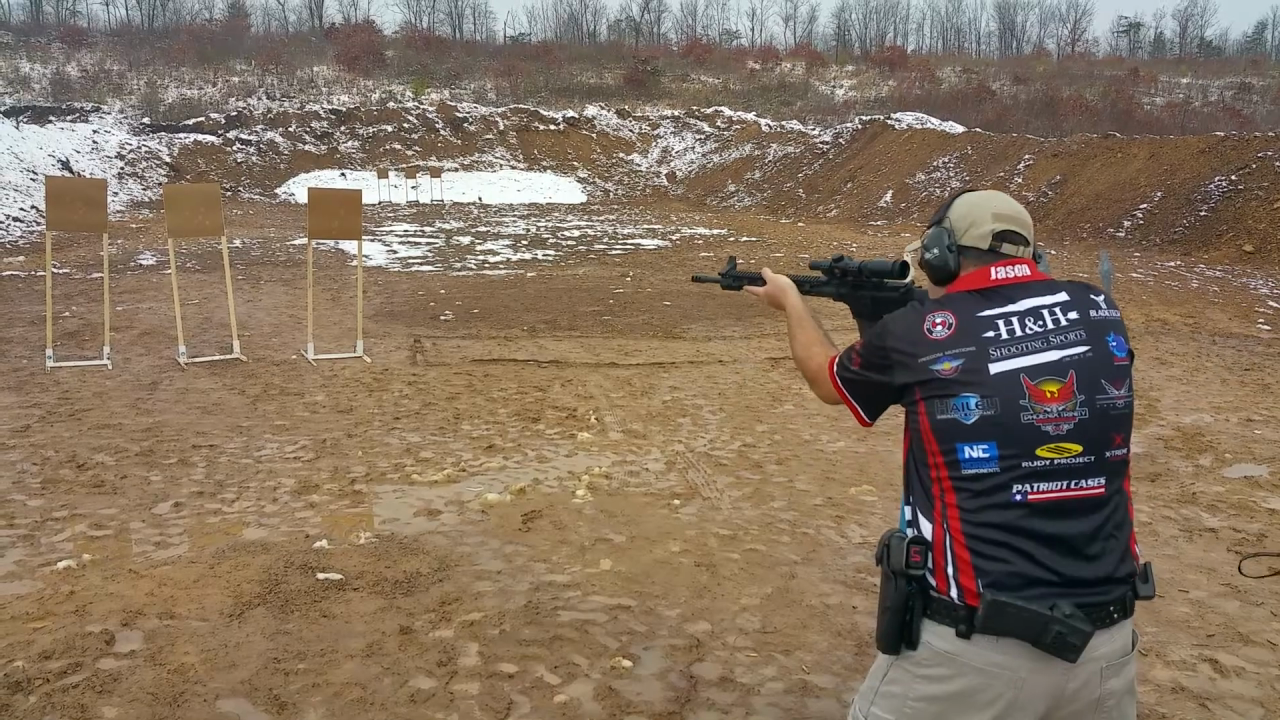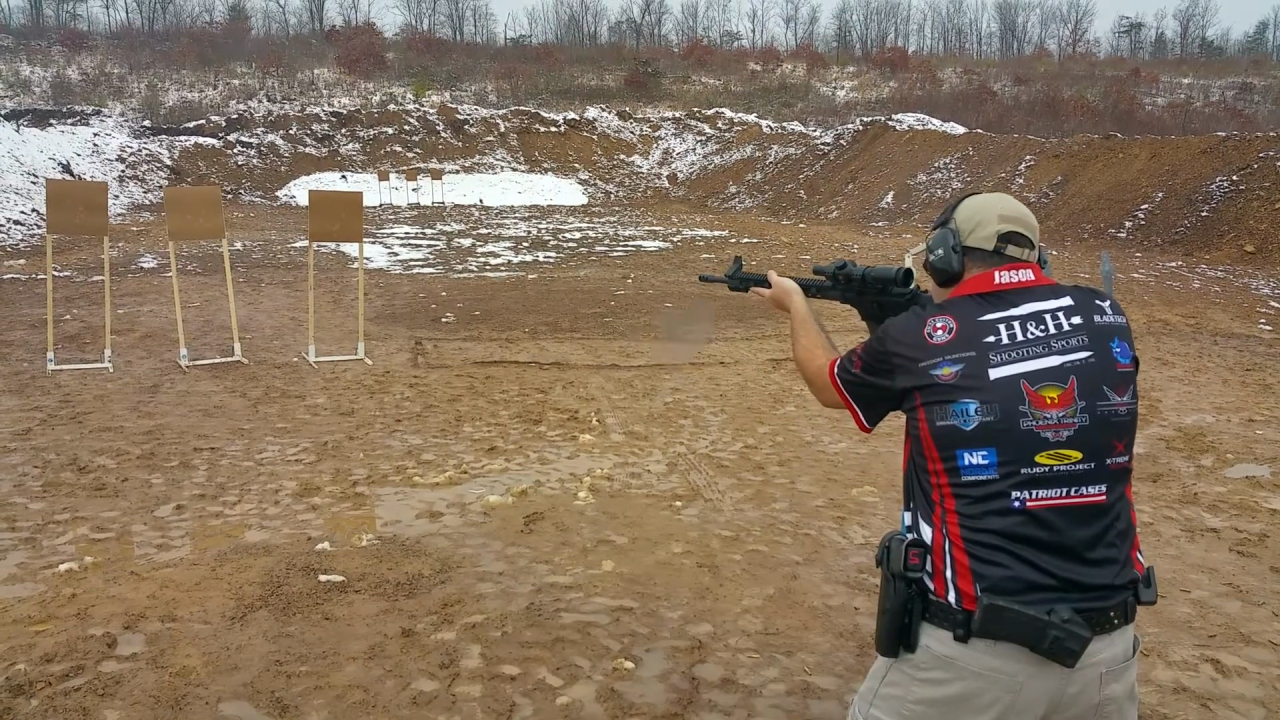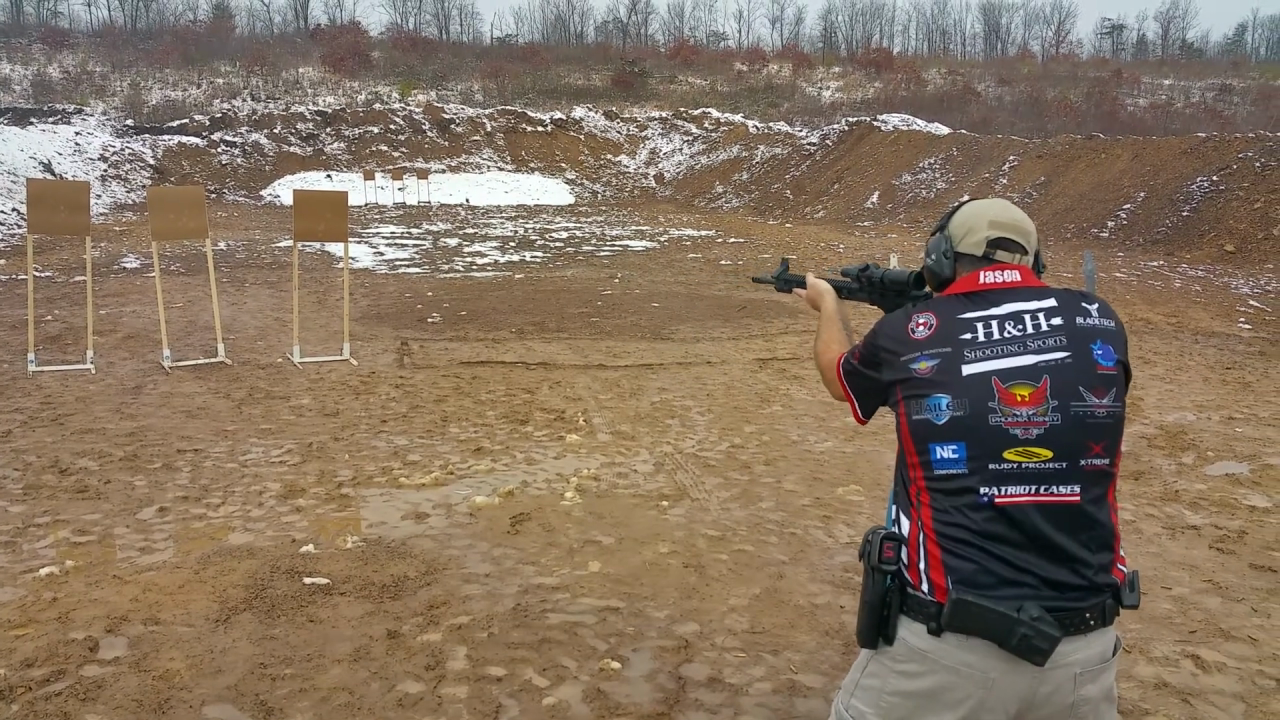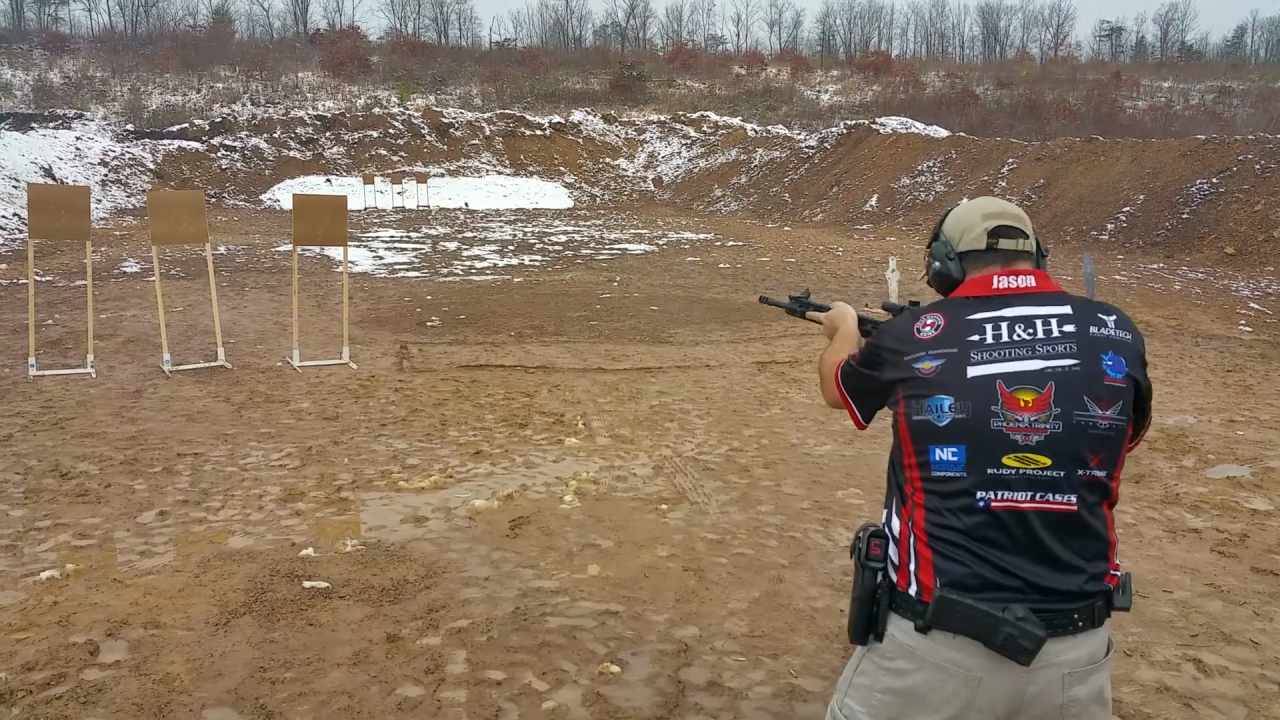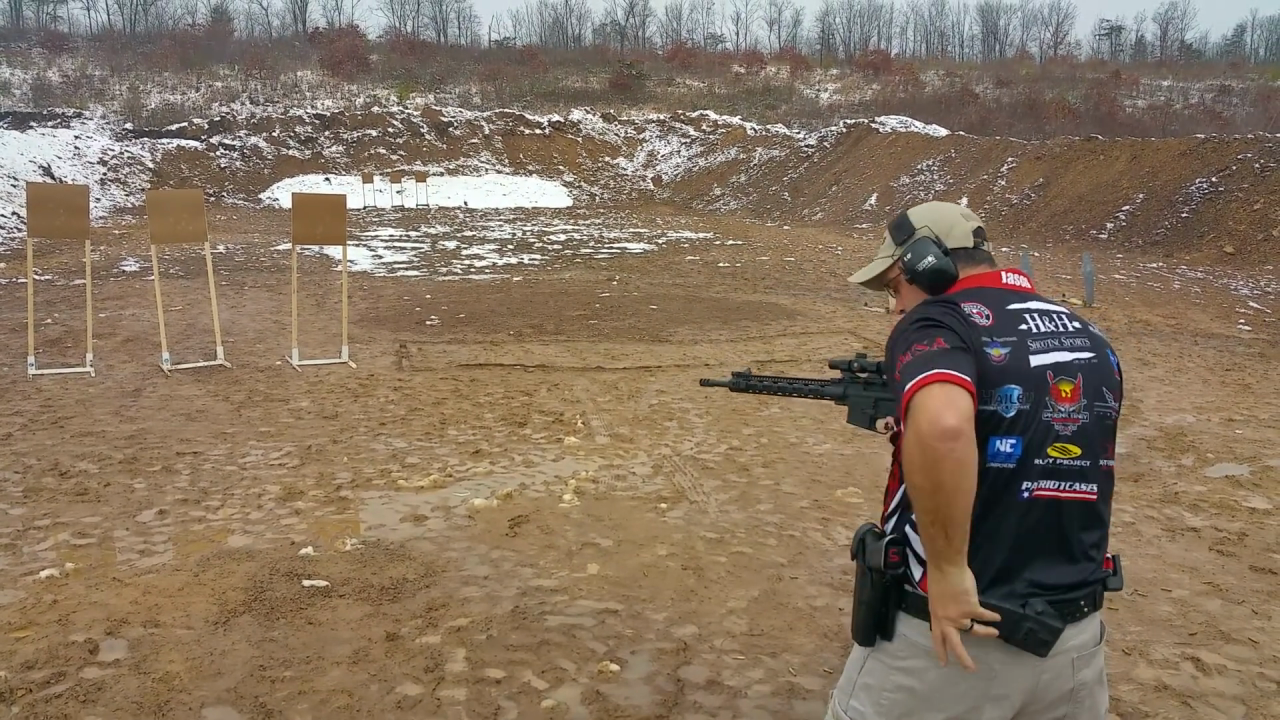
dt=1s
person 1, frame 1
left shoulder: (916, 333)
right shoulder: (1100, 313)
left elbow: (828, 382)
left wrist: (790, 299)
left hip: (971, 650)
right hip: (1101, 642)
person 1, frame 2
left shoulder: (917, 338)
right shoulder: (1104, 317)
left elbow: (830, 385)
left wrist: (794, 302)
left hip: (969, 652)
right hip: (1103, 647)
person 1, frame 3
left shoulder: (908, 333)
right shoulder: (1099, 324)
left elbow: (839, 378)
left wrist: (826, 302)
left hip: (947, 646)
right hip: (1081, 649)
person 1, frame 4
left shoulder: (913, 337)
right shoulder: (1117, 334)
left elbow: (837, 388)
left wrist: (843, 329)
left hip: (934, 646)
right hip: (1071, 651)
person 1, frame 5
left shoulder: (938, 324)
right shoulder: (1092, 340)
left elbow: (943, 427)
left wrist: (949, 568)
left hip: (945, 635)
right hip: (1070, 634)
